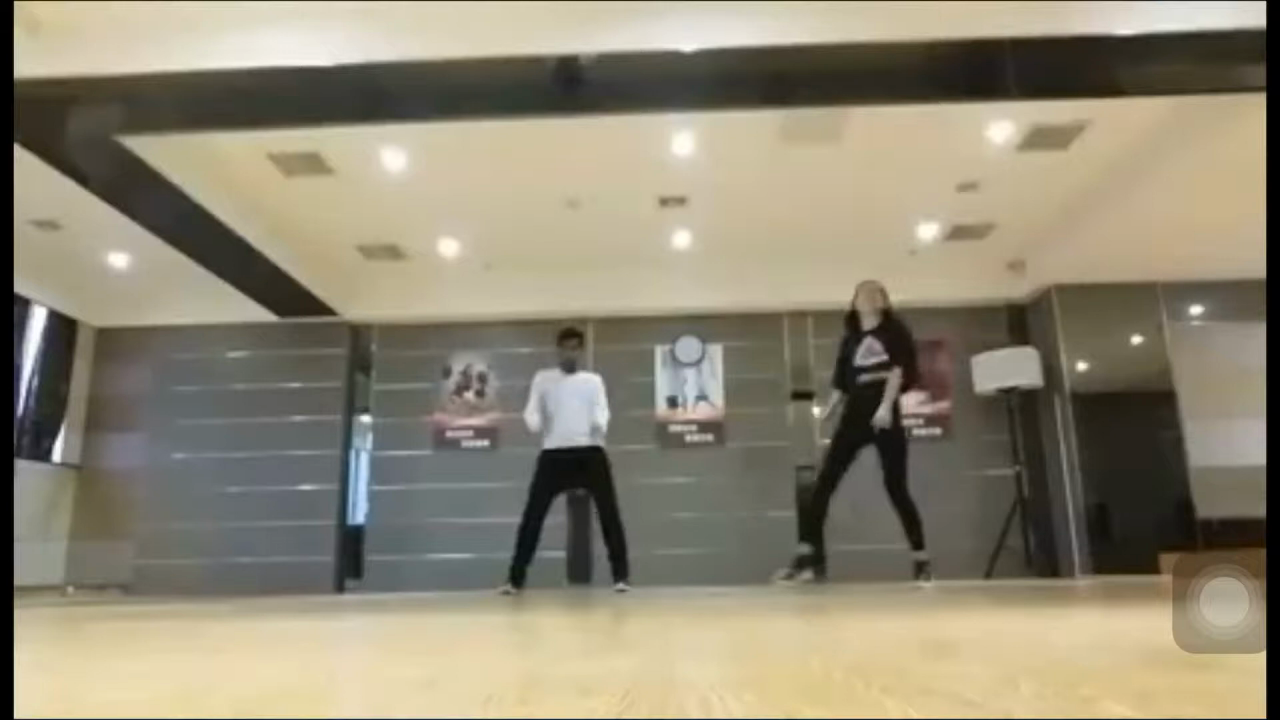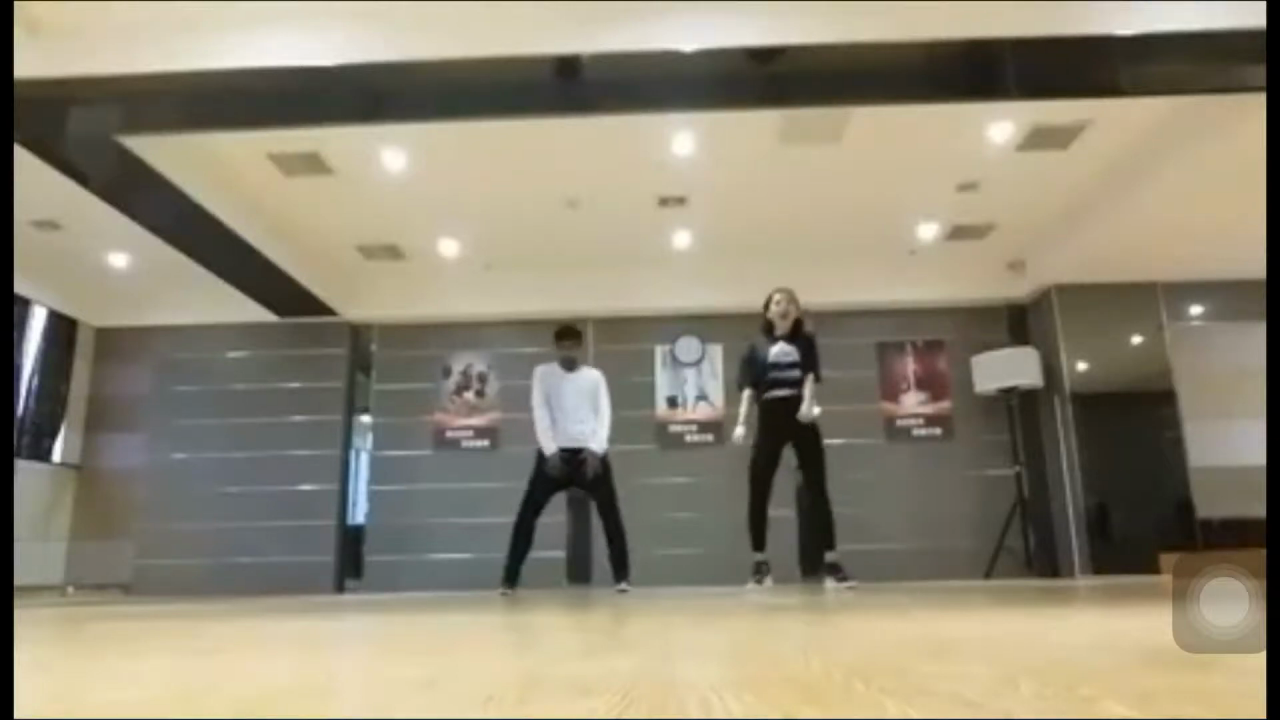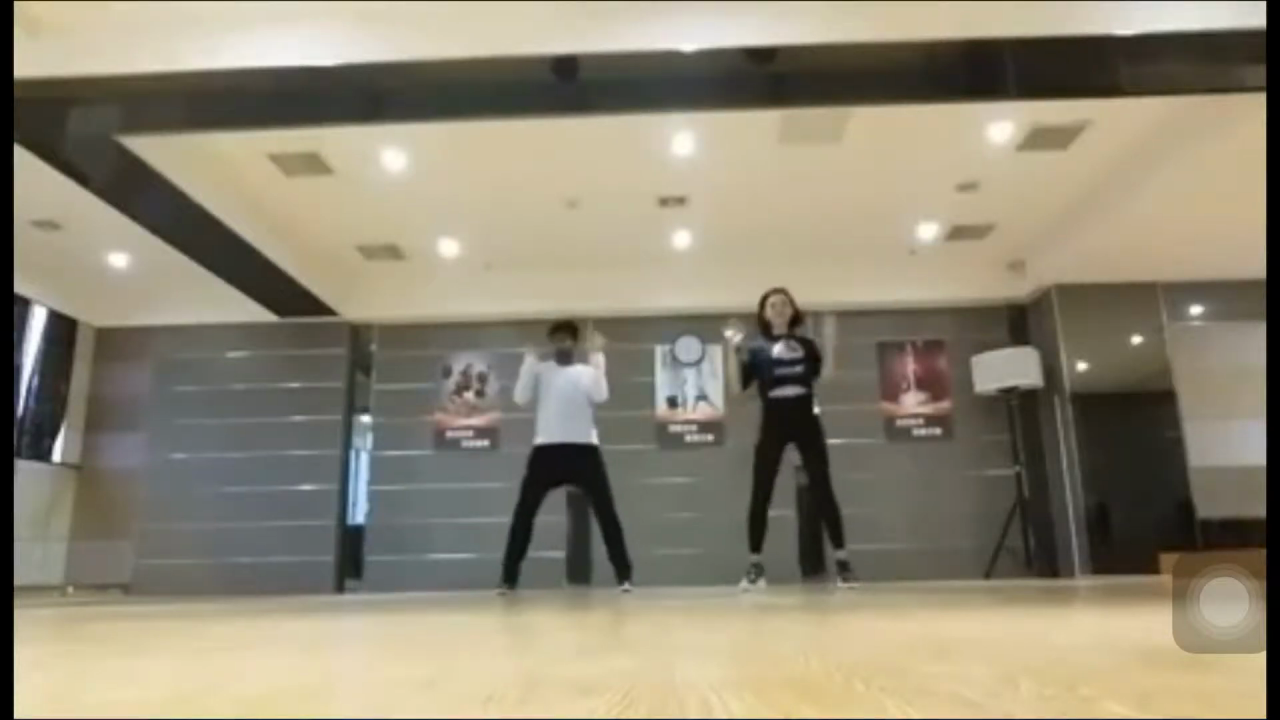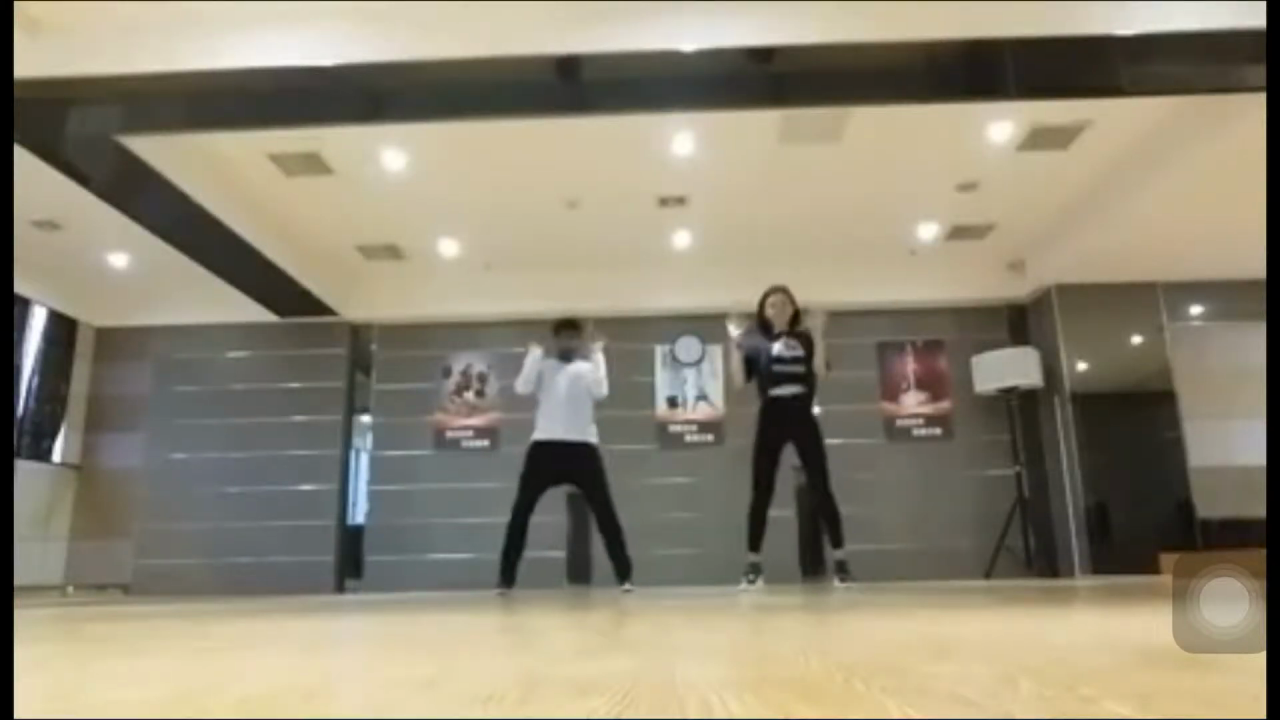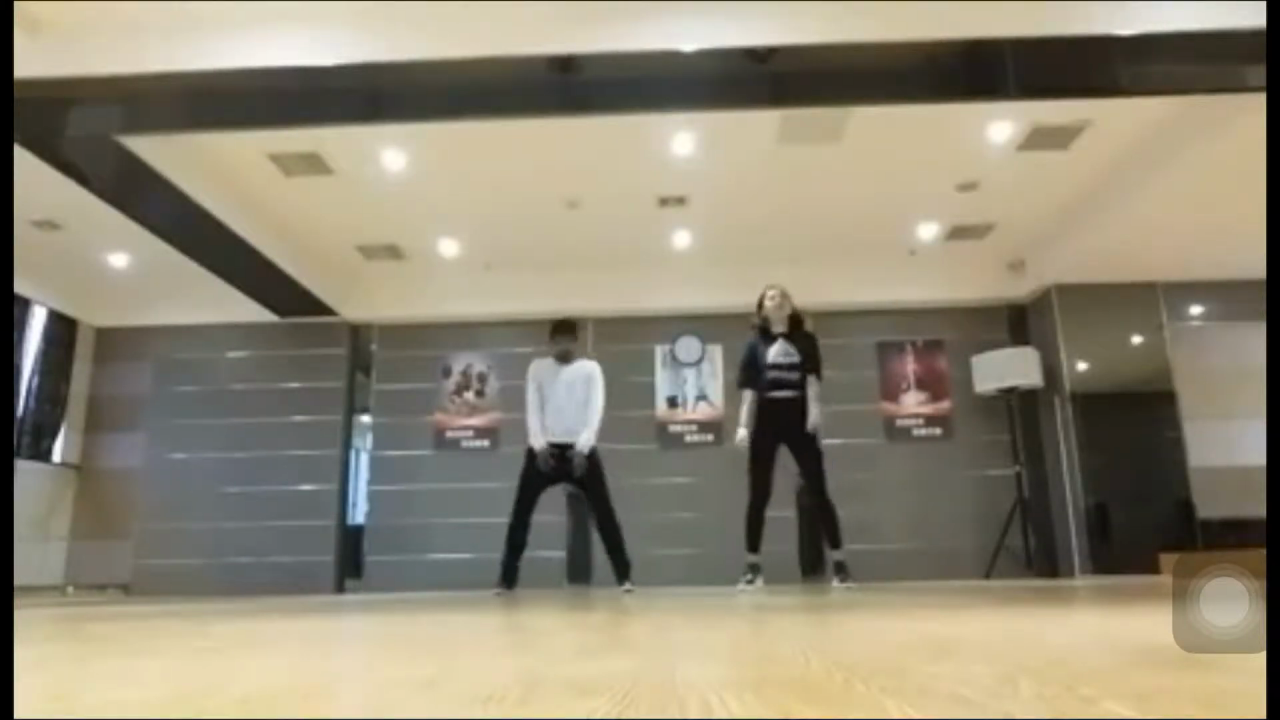
dt=0.7s
person 1, frame 1
left shoulder: (895, 332)
right shoulder: (849, 340)
left elbow: (899, 370)
right elbow: (840, 385)
left wrist: (887, 405)
right wrist: (826, 412)
left hip: (884, 415)
right hip: (854, 415)
left knee: (896, 488)
right knee: (823, 482)
left ankle: (921, 561)
right ankle: (805, 557)
person 1, frame 2
left shoulder: (805, 341)
right shoulder: (758, 347)
left elbow: (811, 376)
right elbow: (748, 387)
left wrist: (808, 404)
right wrist: (741, 422)
left hip: (801, 421)
right hip: (770, 421)
left knee: (816, 489)
right knee: (758, 492)
left ankle: (830, 563)
right ankle: (760, 565)
person 1, frame 3
left shoulder: (805, 344)
right shoulder: (757, 346)
left elbow: (824, 377)
right elbow: (738, 384)
right wrist: (735, 351)
left hip: (804, 418)
right hip: (773, 421)
left knee: (821, 488)
right knee: (761, 492)
left ankle: (841, 562)
right ankle: (755, 566)
person 1, frame 4
left shoulder: (805, 338)
right shoulder: (755, 341)
left elbow: (820, 372)
right elbow: (740, 380)
left wrist: (818, 335)
right wrist: (735, 344)
left hip: (803, 418)
right hip: (771, 419)
left knee: (821, 489)
right knee: (761, 492)
left ankle: (840, 562)
right ankle: (753, 565)
person 1, frame 5
left shoulder: (806, 340)
right shoulder: (756, 345)
left elbow: (812, 379)
right elbow: (749, 389)
left wrist: (814, 410)
right wrist: (743, 425)
left hip: (798, 420)
right hip: (765, 421)
left knee: (817, 492)
right knee: (758, 495)
left ankle: (838, 563)
right ankle: (753, 566)
person 2, frame 1
left shoulder: (593, 381)
right shoulder: (543, 379)
left elbow: (603, 414)
right elbow: (531, 417)
left wrist: (599, 424)
right wrist: (538, 420)
left hip: (590, 452)
right hip: (554, 453)
left knee: (609, 512)
right knee: (533, 514)
left ankle: (621, 575)
right ankle: (515, 577)
person 2, frame 2
left shoulder: (595, 377)
right shoulder: (543, 374)
left elbow: (603, 416)
right elbow: (540, 413)
left wrist: (596, 450)
right wrist: (551, 451)
left hip: (590, 453)
right hip: (554, 453)
left knee: (610, 513)
right knee: (527, 513)
left ankle: (621, 575)
right ankle: (510, 578)
person 2, frame 3
left shoulder: (587, 372)
right shoulder: (540, 370)
left elbow: (600, 397)
right elbow: (521, 398)
left wrist: (597, 358)
right wrist: (529, 361)
left hip: (583, 449)
right hip: (546, 450)
left knee: (606, 511)
right knee: (524, 512)
left ankle: (623, 575)
right ankle: (509, 578)
person 2, frame 4
left shoulder: (588, 369)
right shoulder: (542, 367)
left elbow: (600, 393)
right elbow: (522, 389)
left wrist: (596, 355)
right wrist: (534, 354)
left hip: (581, 447)
right hip: (544, 447)
left knee: (605, 511)
right knee: (521, 510)
left ankle: (624, 575)
right ankle: (506, 577)
person 2, frame 5
left shoulder: (591, 369)
right shoulder: (538, 368)
left elbow: (595, 410)
right elbow: (533, 409)
left wrist: (583, 447)
right wrist: (540, 445)
left hip: (580, 449)
right hip: (544, 449)
left knee: (603, 511)
right knee: (521, 511)
left ankle: (623, 576)
right ankle: (507, 578)
